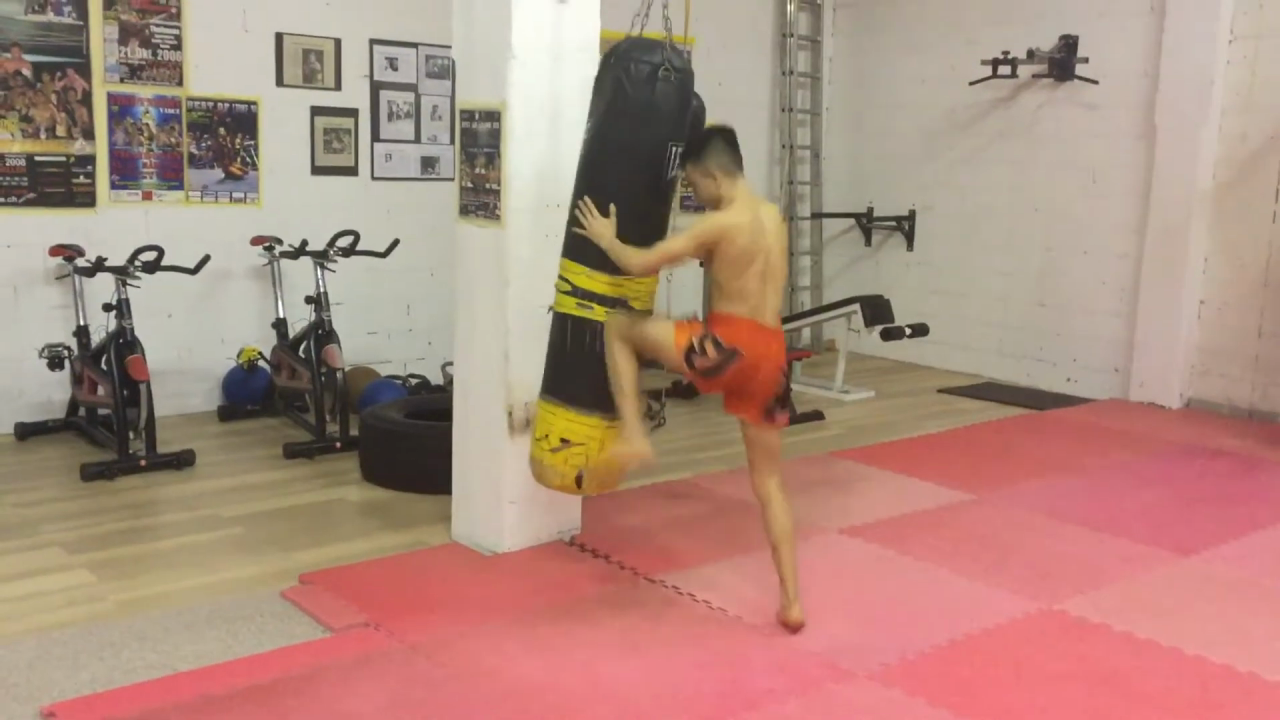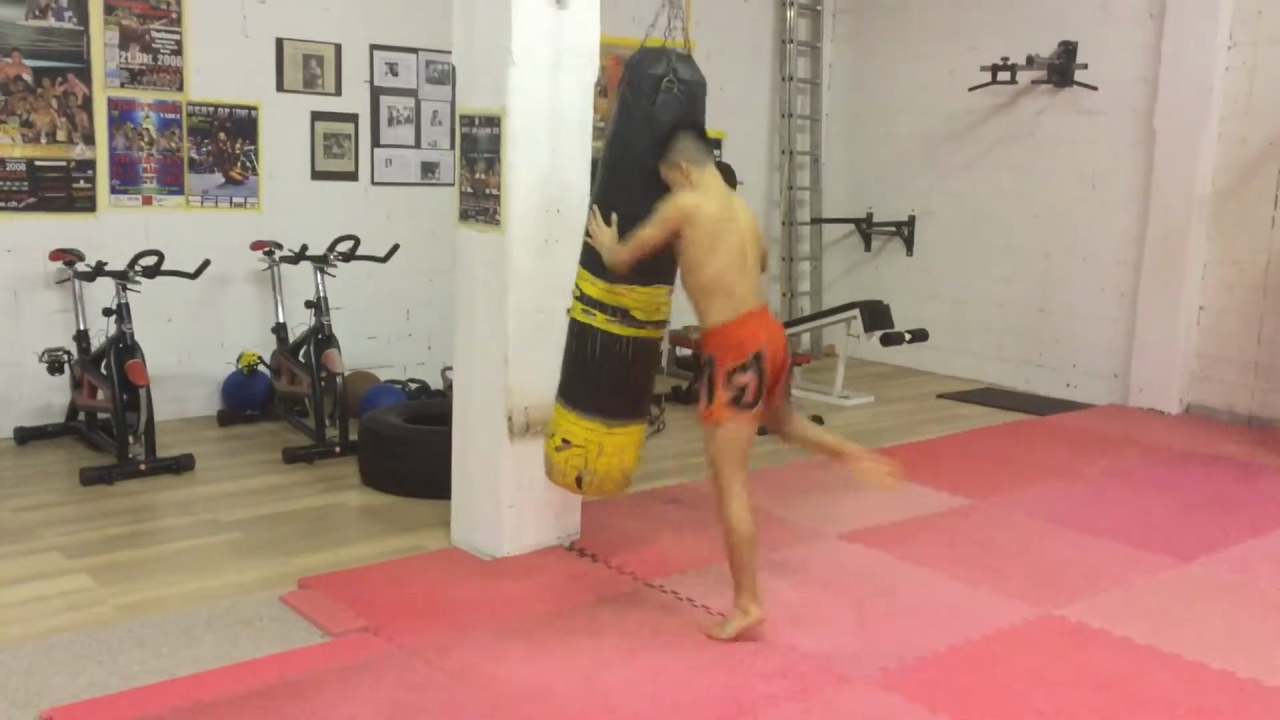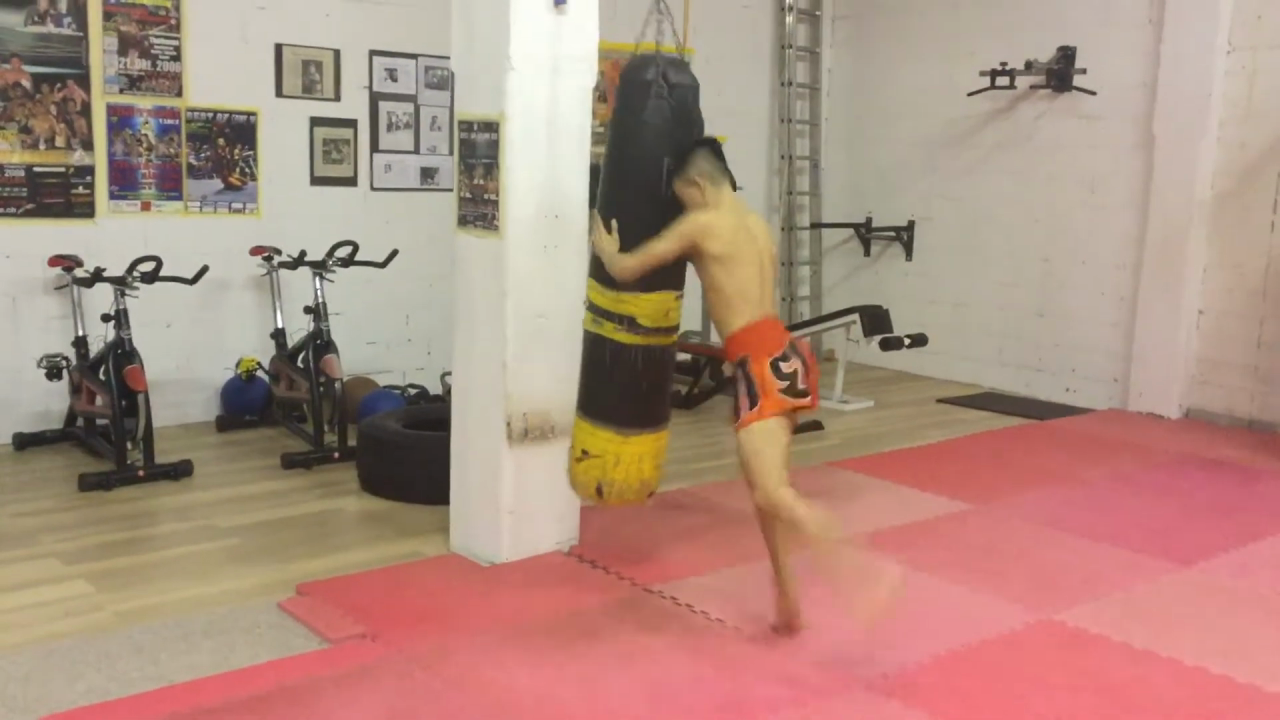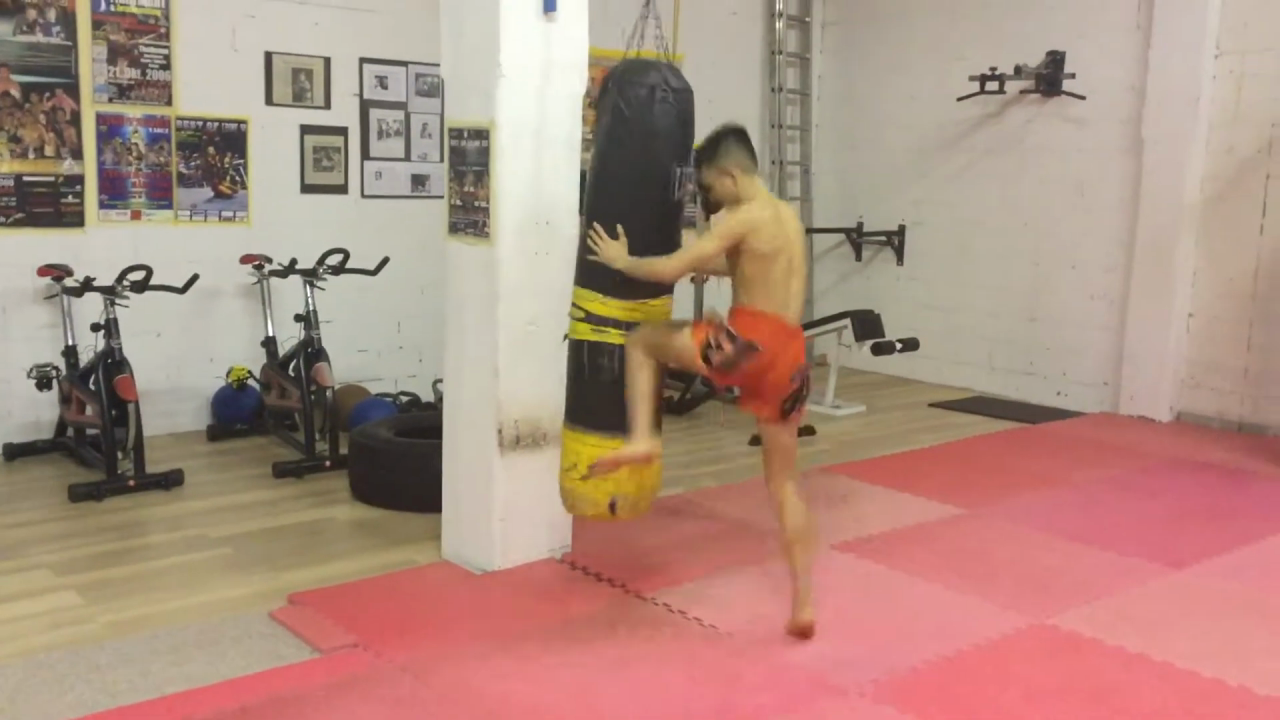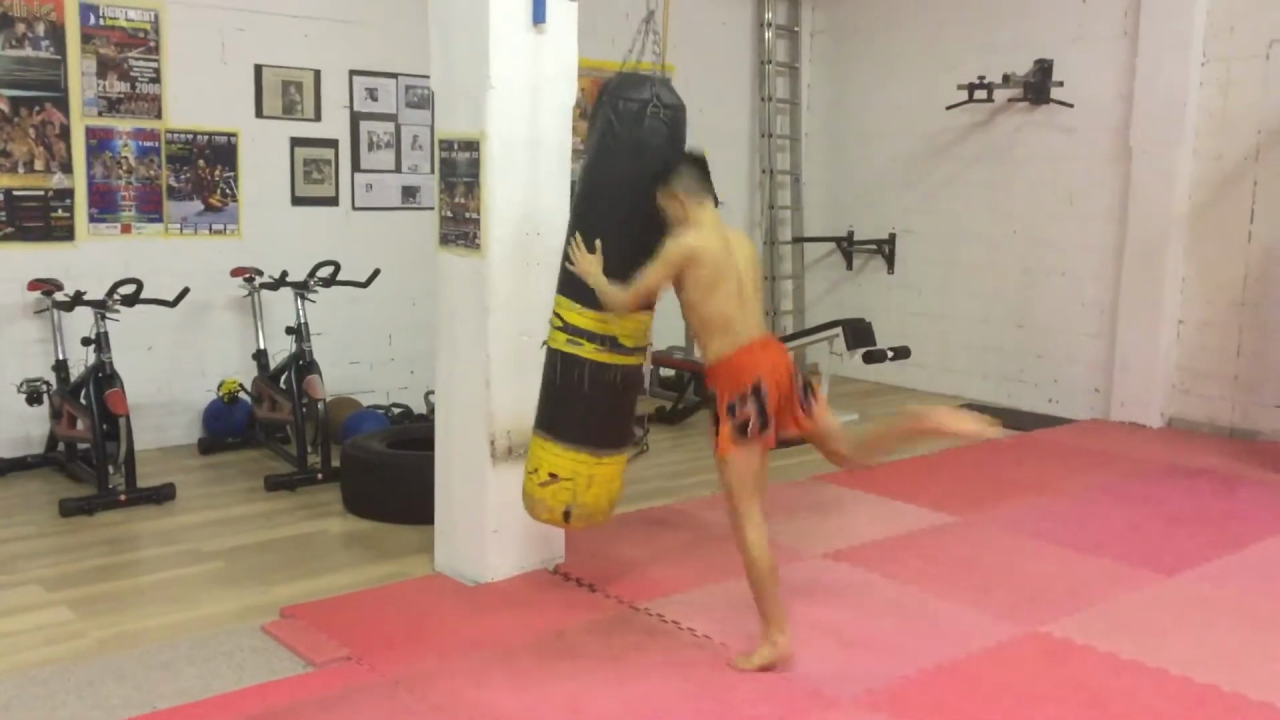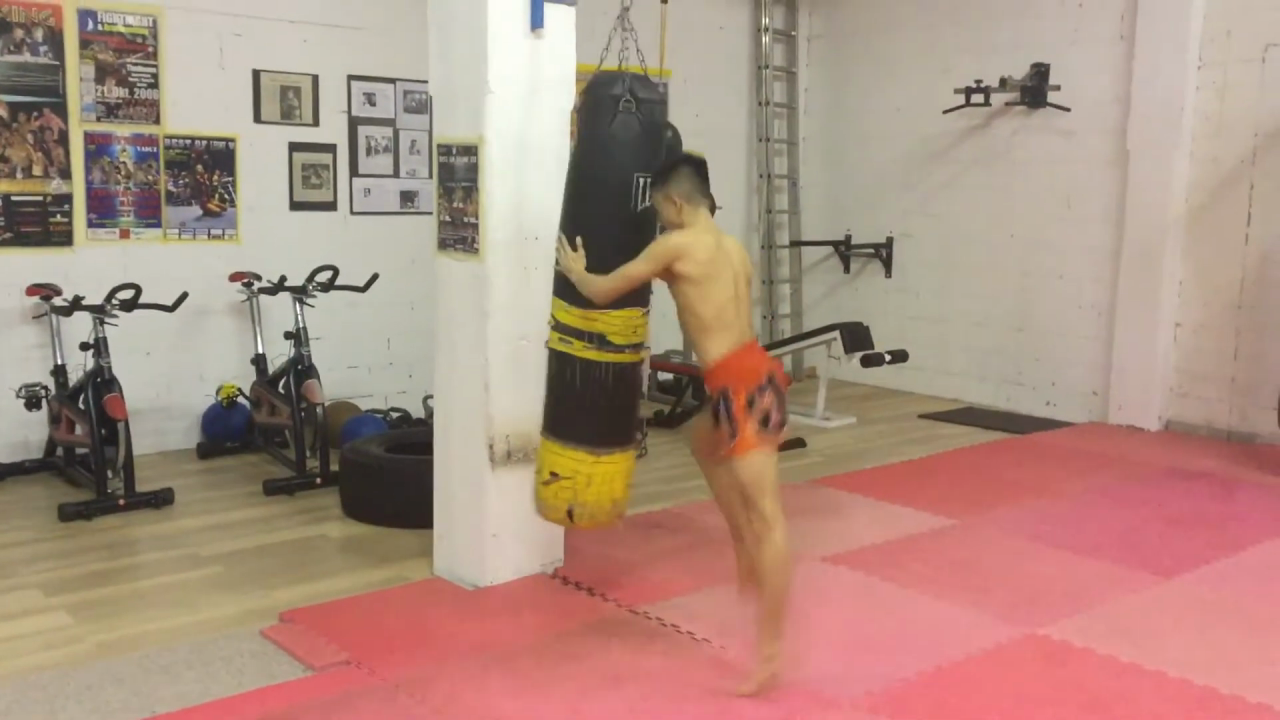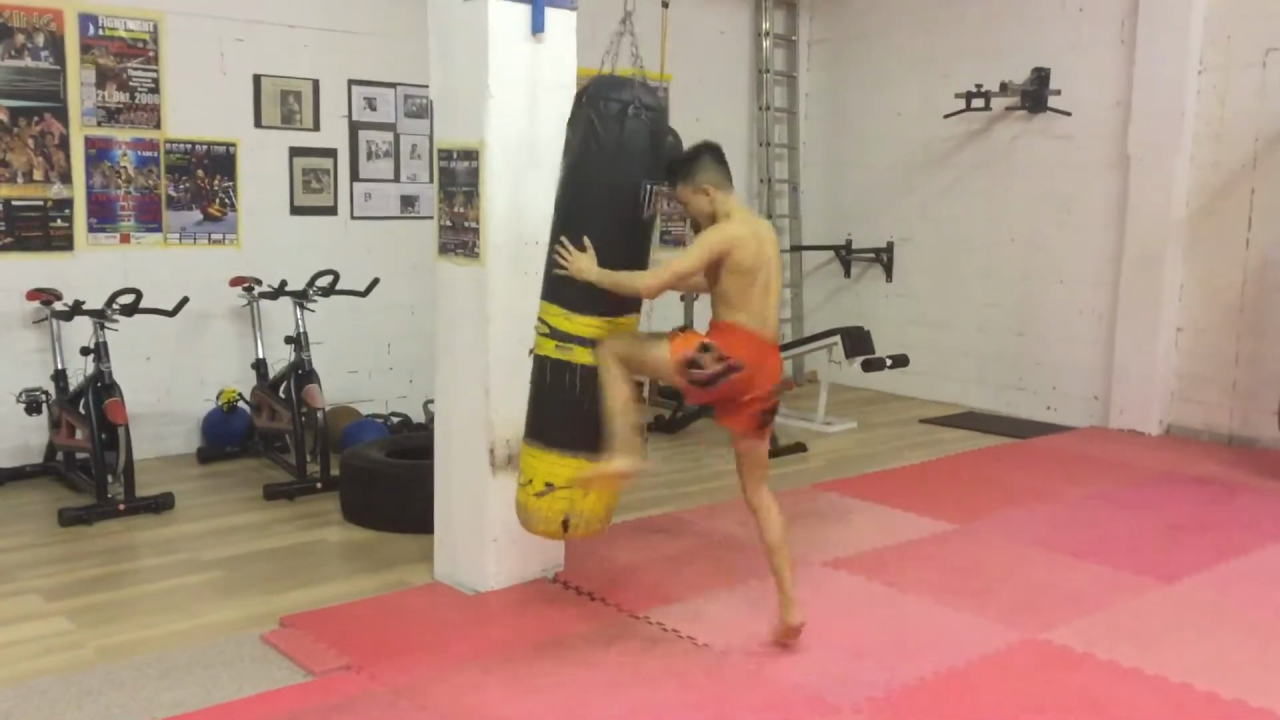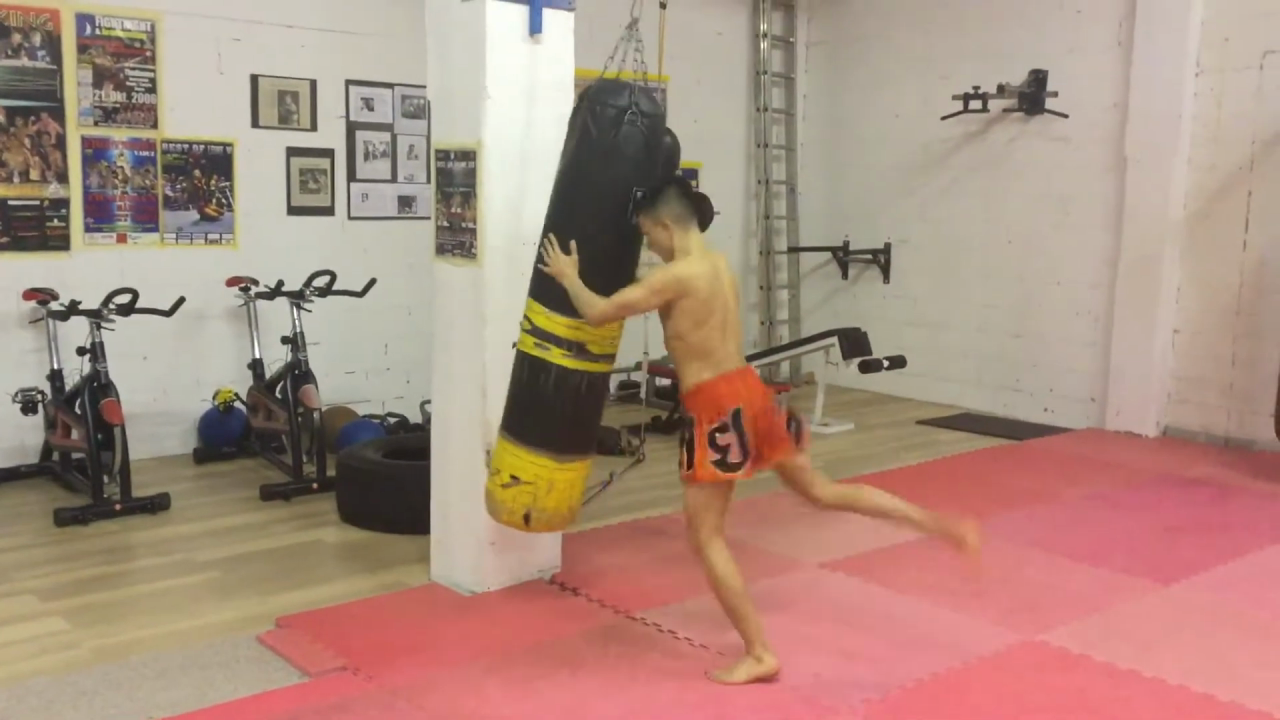
dt=0.4s
person 1, frame 1
left shoulder: (721, 223)
right shoulder: (773, 216)
left elbow: (642, 265)
left wrist: (606, 238)
right wrist: (687, 249)
left hip: (727, 344)
right hip: (770, 352)
left knee: (617, 326)
right knee: (768, 481)
left ankle: (632, 439)
right ankle: (791, 602)
person 1, frame 2
left shoulder: (682, 208)
right shoulder: (744, 211)
left elbow: (619, 261)
left wrist: (603, 239)
left hip: (733, 350)
right hip: (763, 332)
left knee: (728, 483)
right knee: (775, 420)
left ankle: (746, 606)
right ankle: (853, 454)
person 1, frame 3
left shoulder: (699, 224)
right shoulder: (760, 227)
left elbow: (625, 270)
left wrist: (606, 249)
left hip: (759, 359)
right hip: (783, 352)
left knee: (771, 491)
right knee: (762, 485)
left ankle: (867, 571)
right ankle: (786, 603)
person 1, frame 4
left shoulder: (742, 219)
right shoulder: (789, 215)
left elbow: (670, 270)
left wrist: (618, 259)
right wrist: (707, 259)
left hip: (748, 345)
right hip: (789, 354)
left knee: (640, 338)
right knee: (783, 483)
left ankle: (641, 439)
right ankle: (801, 607)
person 1, frame 5
left shoulder: (682, 246)
right shoulder: (740, 243)
left elbow: (622, 302)
left wrist: (593, 276)
left hip: (743, 381)
right hip: (775, 363)
left knee: (745, 515)
right knee: (846, 452)
left ankle: (773, 638)
right ankle: (934, 422)
person 1, frame 6
left shoulder: (674, 244)
right shoulder: (736, 247)
left elbow: (601, 292)
left wrist: (576, 271)
left hip: (738, 384)
right hip: (747, 371)
left knee: (764, 514)
right knee: (712, 462)
left ankle: (771, 647)
right ankle: (747, 557)
person 1, frame 7
left shoulder: (724, 236)
right shoulder: (764, 230)
left elbow: (649, 287)
left wrist: (589, 271)
right wrist: (680, 275)
left hip: (726, 355)
right hip: (765, 367)
left knee: (610, 349)
right knee: (758, 492)
left ankle: (622, 452)
right ankle: (790, 610)
person 1, frame 8
left shoulder: (676, 276)
right shoulder: (719, 265)
left elbow: (598, 314)
left wrist: (567, 278)
left hip: (715, 412)
right hip: (752, 394)
left knee: (706, 541)
right knee: (822, 492)
left ankle: (761, 655)
right ankle: (945, 526)
